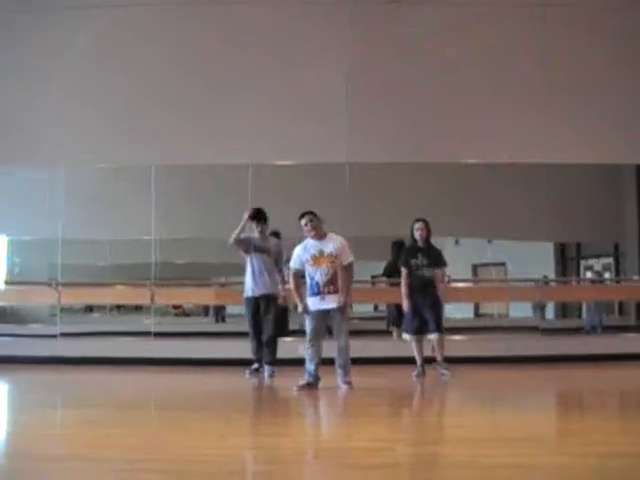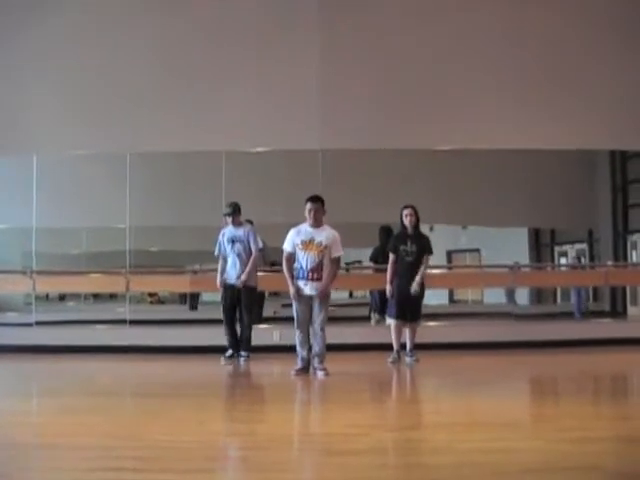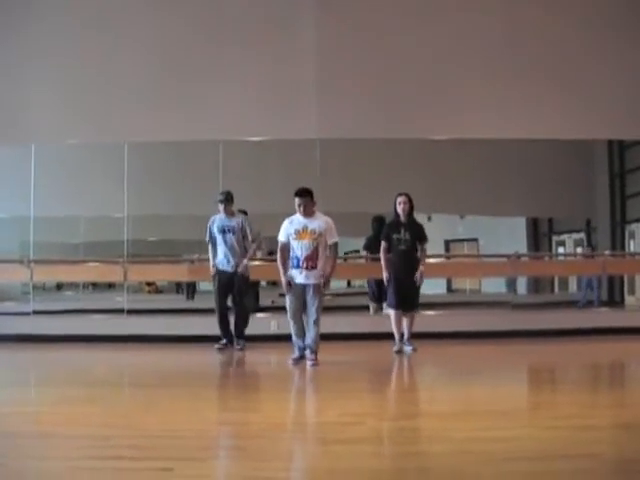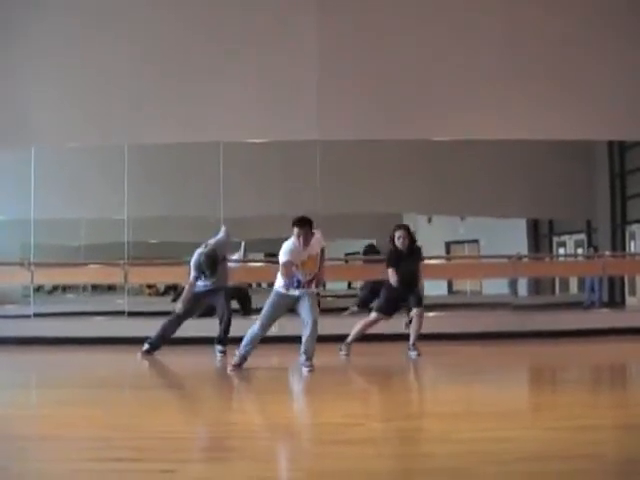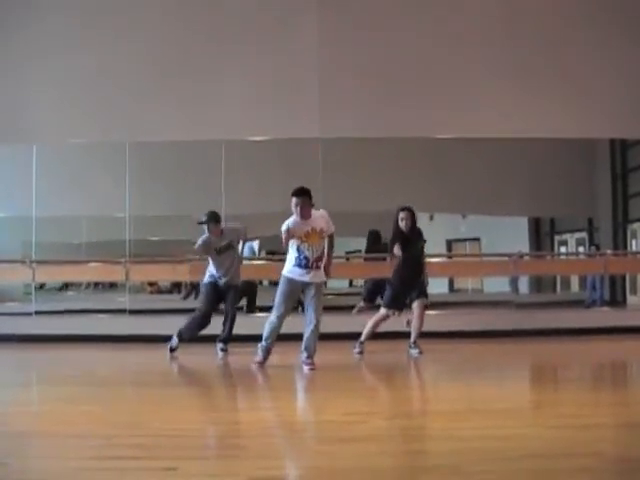
dt=1s
person 1, frame 1
left shoulder: (339, 242)
right shoulder: (301, 249)
left elbow: (348, 270)
right elbow: (294, 277)
left wrist: (346, 296)
right wrist: (300, 302)
left hip: (337, 301)
right hip: (314, 303)
left knee: (342, 339)
right knee: (312, 341)
left ankle: (344, 376)
right ankle: (311, 378)
person 1, frame 2
left shoulder: (332, 235)
right shoulder: (295, 233)
left elbow: (335, 264)
right elbow: (287, 260)
left wrist: (326, 286)
right wrist: (291, 285)
left hip: (320, 289)
right hip: (299, 289)
left knee: (318, 327)
right knee: (300, 327)
left ankle: (318, 363)
right ankle: (303, 362)
person 1, frame 3
left shoulder: (325, 222)
right shoulder: (289, 223)
left elbow: (333, 249)
right elbow: (282, 251)
left wrist: (329, 273)
right wrist: (283, 275)
left hip: (316, 278)
right hip: (294, 279)
left knee: (313, 316)
right knee: (294, 315)
left ankle: (311, 351)
right ankle: (299, 350)
person 1, frame 4
left shoulder: (317, 237)
right shoulder: (288, 248)
right elbow: (285, 267)
left wrist: (320, 271)
right wrist: (285, 274)
left hip: (306, 291)
right hip: (282, 290)
left knee: (311, 321)
right knee: (262, 323)
left ankle: (306, 358)
right ankle: (241, 355)
person 1, frame 5
left shoulder: (323, 216)
right shoulder: (290, 224)
left elbow: (330, 236)
right elbow: (286, 235)
left wrist: (328, 262)
right wrist: (286, 238)
left hip: (316, 278)
right hip: (292, 276)
left knee: (314, 319)
right knee: (278, 314)
left ankle: (307, 356)
right ankle: (264, 350)
person 2, frame 1
left shoulder: (275, 244)
right shoulder: (248, 240)
left elbow: (279, 268)
right elbow: (233, 241)
left wrist: (283, 288)
right wrist: (244, 221)
left hip: (270, 292)
right hip: (251, 291)
left knee: (269, 330)
right knee: (254, 329)
left ankle: (269, 364)
right ankle: (258, 362)
person 2, frame 2
left shoulder: (248, 230)
right shoulder: (224, 233)
left elbow: (255, 254)
right elbow: (222, 257)
left wrist: (245, 275)
right wrist: (219, 276)
left hip: (247, 280)
right hip: (229, 280)
left knee: (246, 316)
right knee: (228, 315)
left ankle: (244, 349)
right ankle: (232, 348)
person 2, frame 3
left shoulder: (241, 220)
right shoulder: (214, 221)
left elbow: (252, 243)
right elbow: (211, 244)
left wrist: (246, 261)
right wrist: (212, 263)
left hip: (238, 268)
right hip: (220, 269)
left knee: (240, 304)
right knee: (220, 303)
left ankle: (239, 337)
right ankle: (226, 337)
person 2, frame 4
left shoulder: (221, 243)
right shoulder: (197, 258)
left elbow: (224, 229)
right elbow: (191, 282)
right wrist: (181, 301)
left hip: (219, 286)
right hip: (199, 288)
left knee: (226, 312)
right knee: (178, 314)
left ankle: (221, 343)
right ankle: (152, 344)
person 2, frame 5
left shoulder: (234, 232)
right shoulder: (205, 240)
left elbow: (244, 238)
right elbow: (195, 251)
left wrist: (240, 256)
left hip: (231, 281)
right hip: (212, 280)
left knee: (230, 312)
right knee: (204, 311)
left ankle: (223, 342)
right ankle: (179, 336)
person 3, frame 1
left shoulder: (435, 252)
right shoulder: (408, 252)
left elbow: (442, 276)
right elbow: (404, 276)
left wrist: (435, 273)
right wrist: (405, 297)
left hip: (431, 296)
right hip: (414, 297)
left knee: (436, 332)
right knee: (415, 334)
left ankle: (441, 362)
right ankle: (420, 366)
person 3, frame 2
left shoulder: (423, 239)
right shoulder: (397, 238)
left elbow: (425, 263)
right elbow: (391, 262)
left wrist: (418, 280)
right wrist: (388, 283)
left hip: (416, 283)
right hip: (399, 282)
left knee: (413, 319)
right knee: (396, 318)
left ankle: (410, 351)
right ankle: (396, 351)
person 3, frame 3
left shoulder: (417, 227)
right shoulder: (390, 226)
left elbow: (422, 250)
right elbow: (383, 250)
left wrist: (420, 269)
right wrist: (384, 269)
left hip: (412, 272)
right hip: (394, 272)
left knee: (410, 308)
right knee: (395, 307)
left ankle: (407, 340)
right ankle: (398, 341)
person 3, frame 4
left shoulder: (416, 251)
right shoulder: (391, 254)
right elbow: (393, 281)
left wrist: (419, 285)
right wrist: (393, 277)
left hip: (411, 288)
right hip: (394, 289)
left knee: (418, 312)
right knee: (373, 318)
left ankle: (412, 345)
right ankle: (347, 343)
person 3, frame 5
left shoulder: (418, 233)
right shoulder: (397, 238)
right elbow: (396, 252)
left wrist: (424, 274)
right wrist: (397, 252)
left hip: (416, 279)
right hip: (399, 280)
left knee: (419, 306)
right knee: (384, 313)
left ankle: (413, 343)
right ankle: (361, 341)
